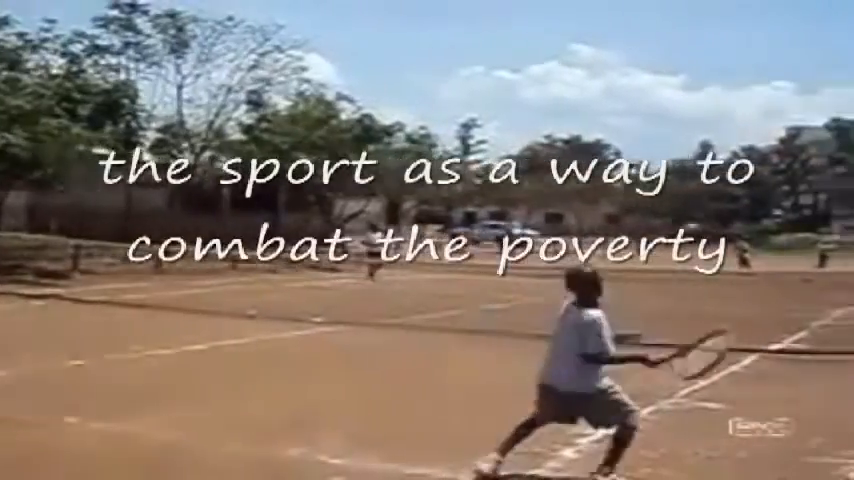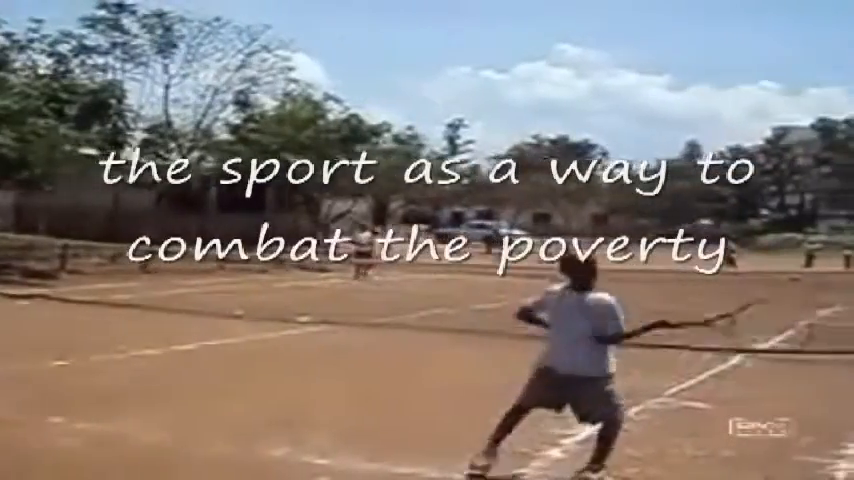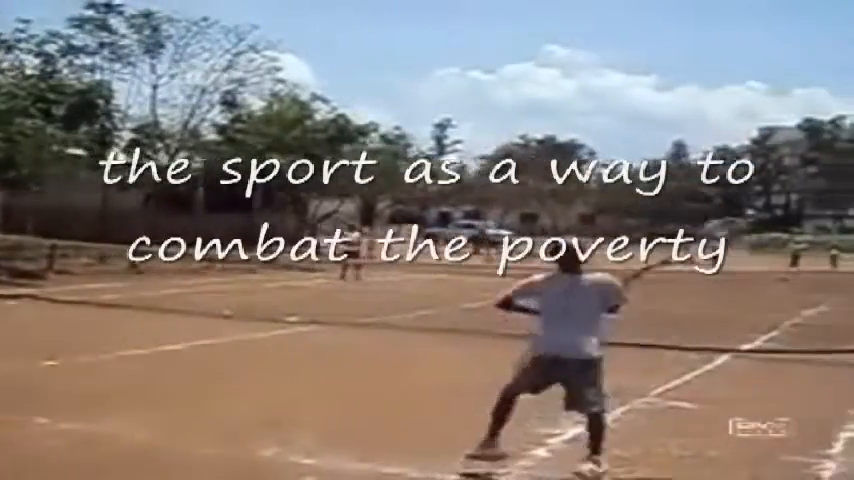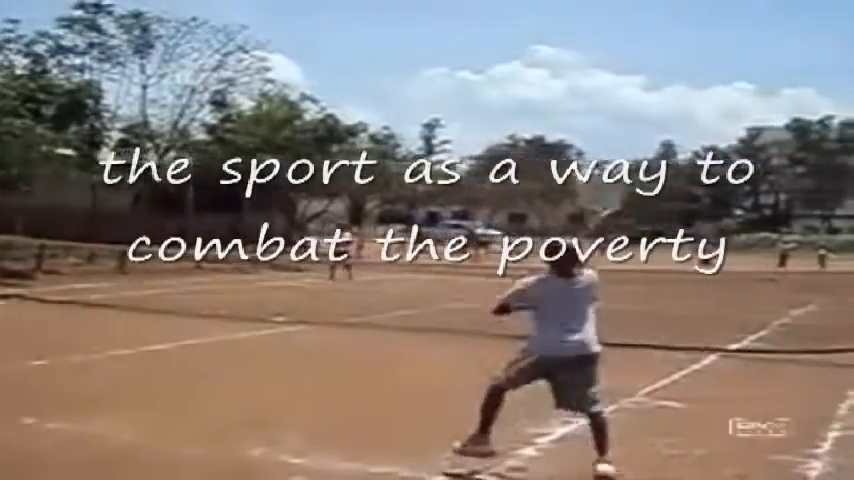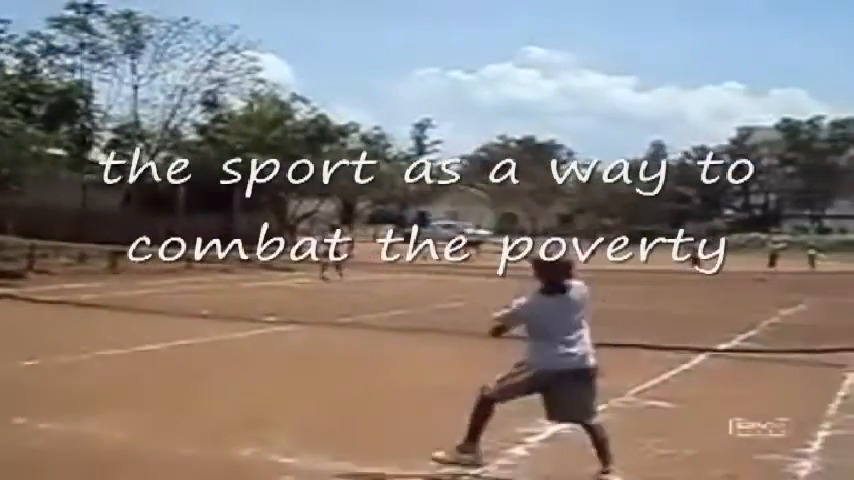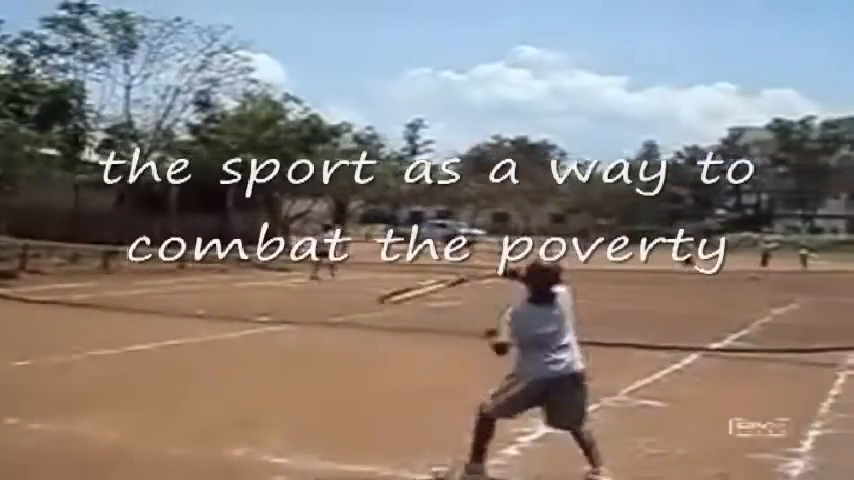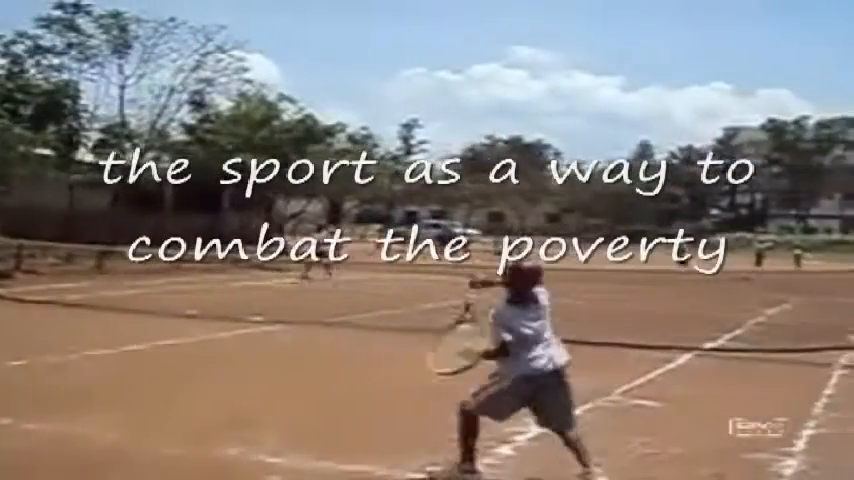
dt=0.1s
person 1, frame 1
left shoulder: (569, 308)
right shoulder: (595, 318)
right elbow: (595, 356)
right wrist: (638, 358)
left hip: (552, 381)
right hip: (587, 386)
left knee: (538, 419)
right knee: (629, 421)
left ankle: (496, 458)
person 1, frame 2
left shoulder: (554, 294)
right shoulder: (604, 303)
left elbow: (523, 314)
right elbow: (612, 339)
right wrist: (649, 327)
left hip: (552, 366)
right hip: (591, 371)
left knee: (522, 406)
right knee: (613, 420)
left ankle: (488, 453)
person 1, frame 3
left shoulder: (539, 282)
right shoulder: (603, 283)
left elbow: (503, 303)
right elbow: (614, 308)
left hip: (546, 352)
right hip: (584, 355)
left knee: (510, 392)
right knee: (595, 409)
left ankle: (490, 443)
right ankle: (594, 461)
person 1, frame 4
left shoulder: (533, 286)
right shoulder: (590, 278)
left elbow: (499, 309)
left hip: (544, 352)
right hip: (583, 353)
left knee: (498, 386)
right knee: (593, 409)
left ankle: (480, 439)
right ankle: (604, 461)
person 1, frame 5
left shoulder: (527, 305)
right shoulder: (580, 290)
left elbow: (497, 330)
left wrist: (511, 317)
left hip: (541, 366)
right hip: (580, 366)
left knee: (487, 396)
right knee: (589, 420)
left ankle: (468, 449)
person 1, frame 6
left shoulder: (518, 314)
right shoulder: (562, 295)
left elbow: (502, 348)
right elbow: (544, 286)
left wrist: (494, 337)
right wrist: (521, 275)
left hip: (534, 375)
right hip: (571, 371)
left knee: (487, 413)
right knee: (576, 425)
person 1, frame 7
left shoulder: (501, 314)
right shoulder: (541, 296)
left elbow: (503, 351)
right elbow: (526, 286)
left wrist: (480, 354)
right wrist: (489, 282)
left hip: (518, 373)
right hip: (553, 369)
left knee: (468, 410)
right knee: (564, 426)
